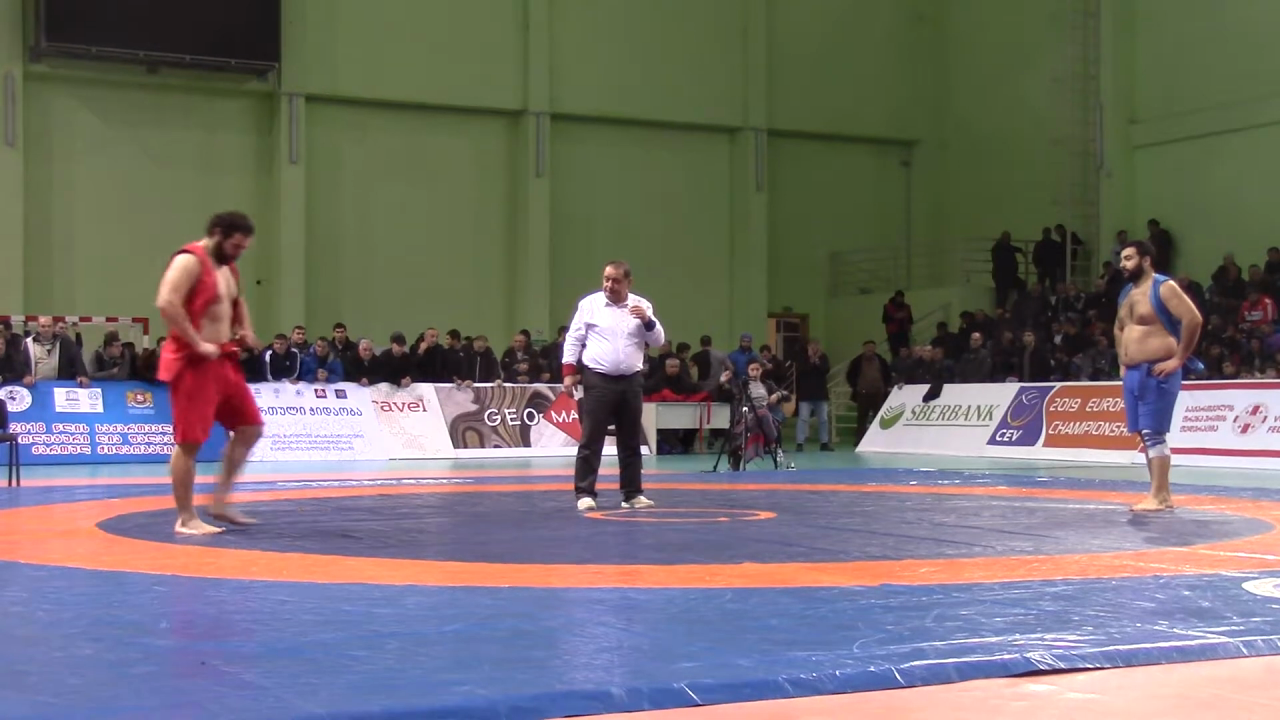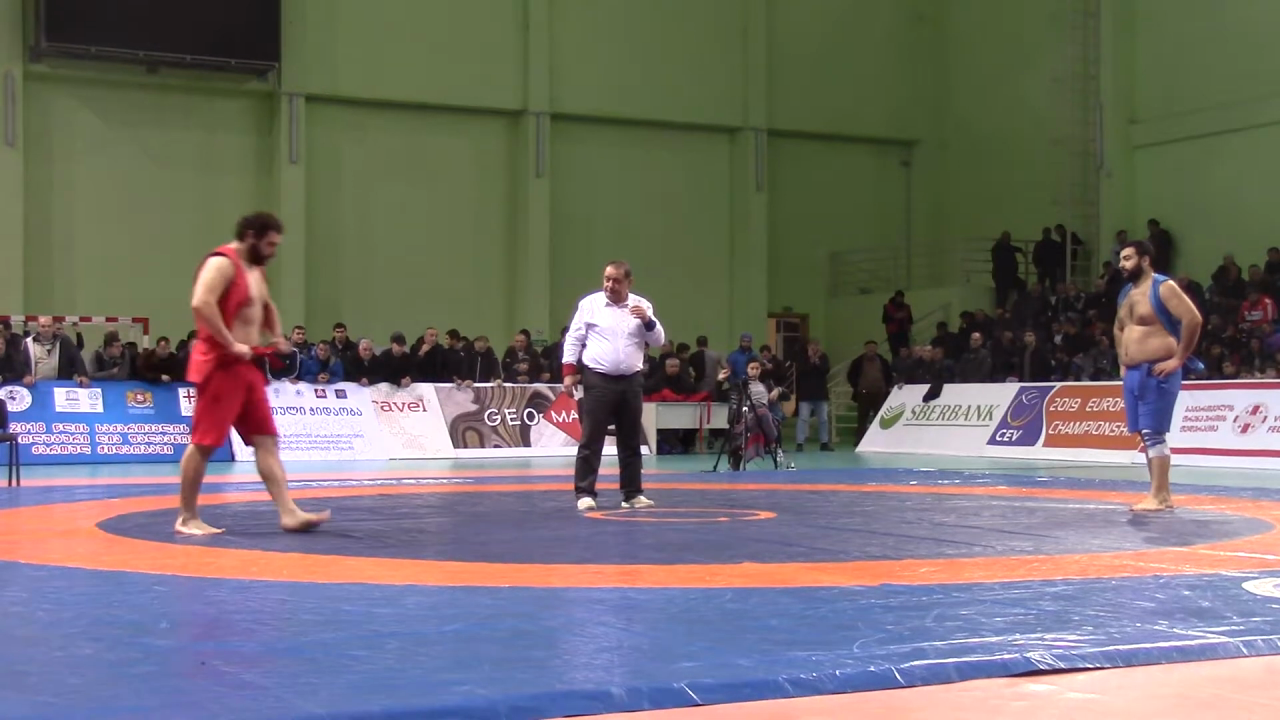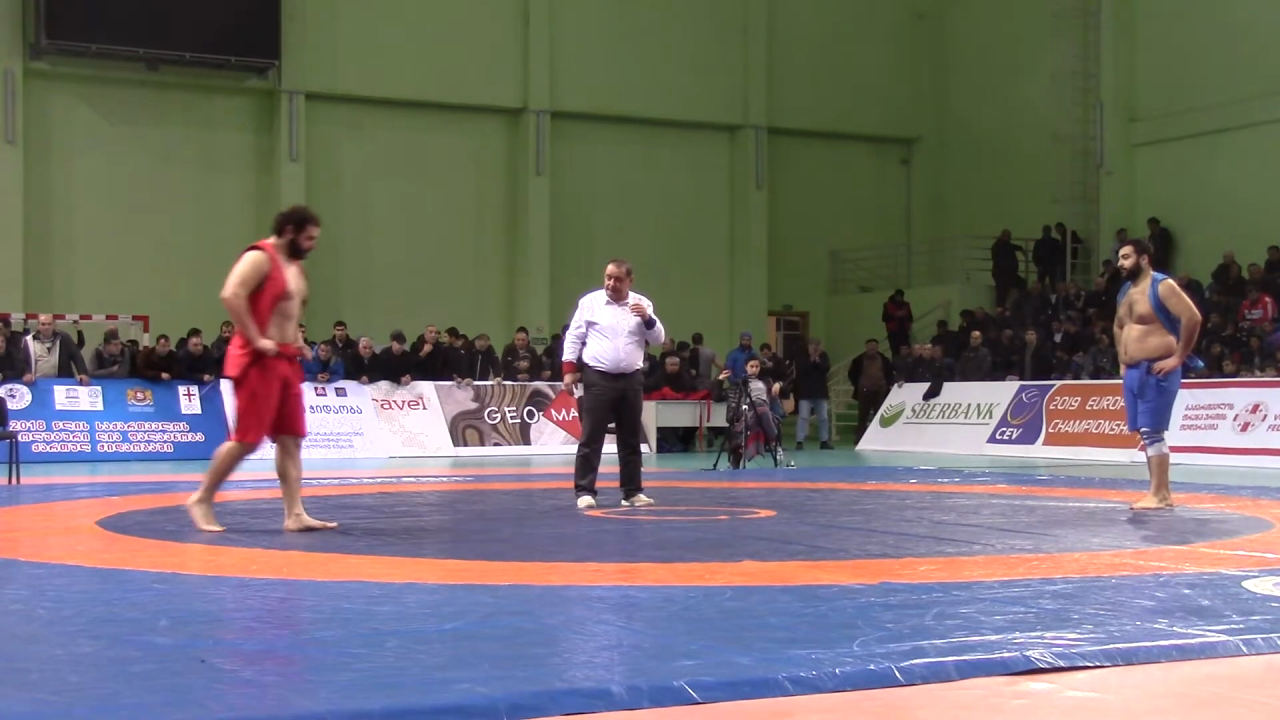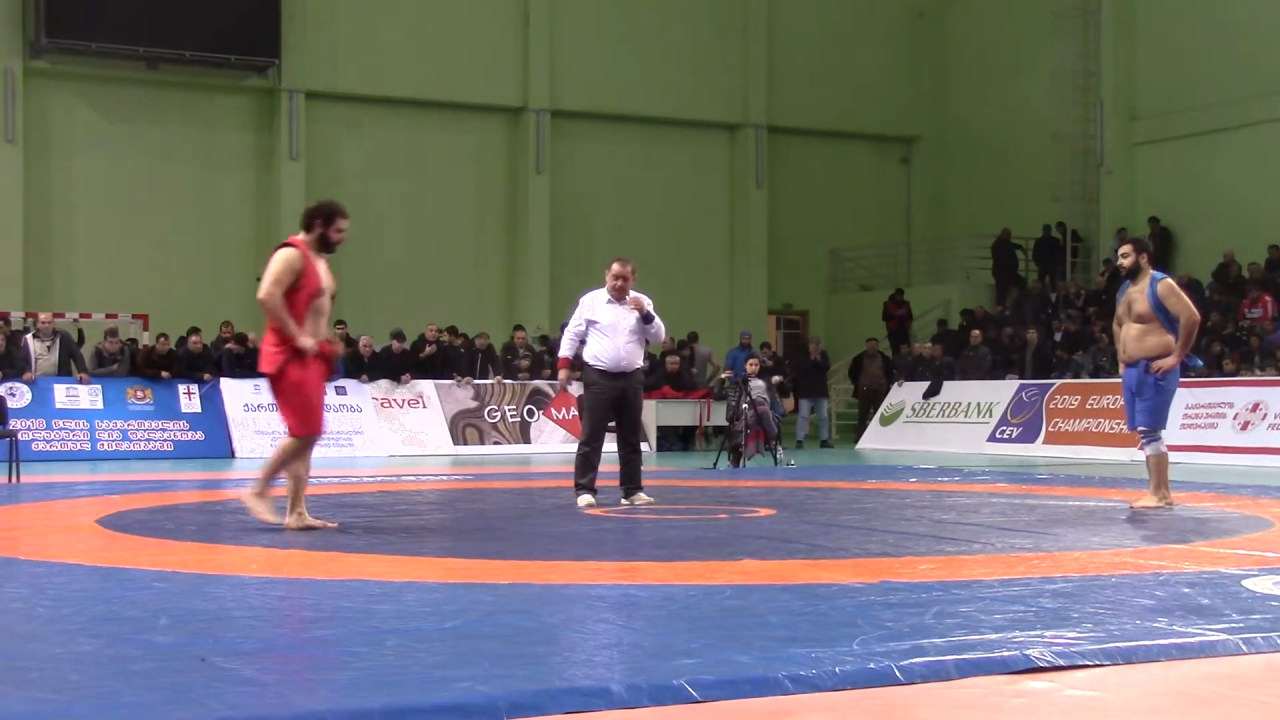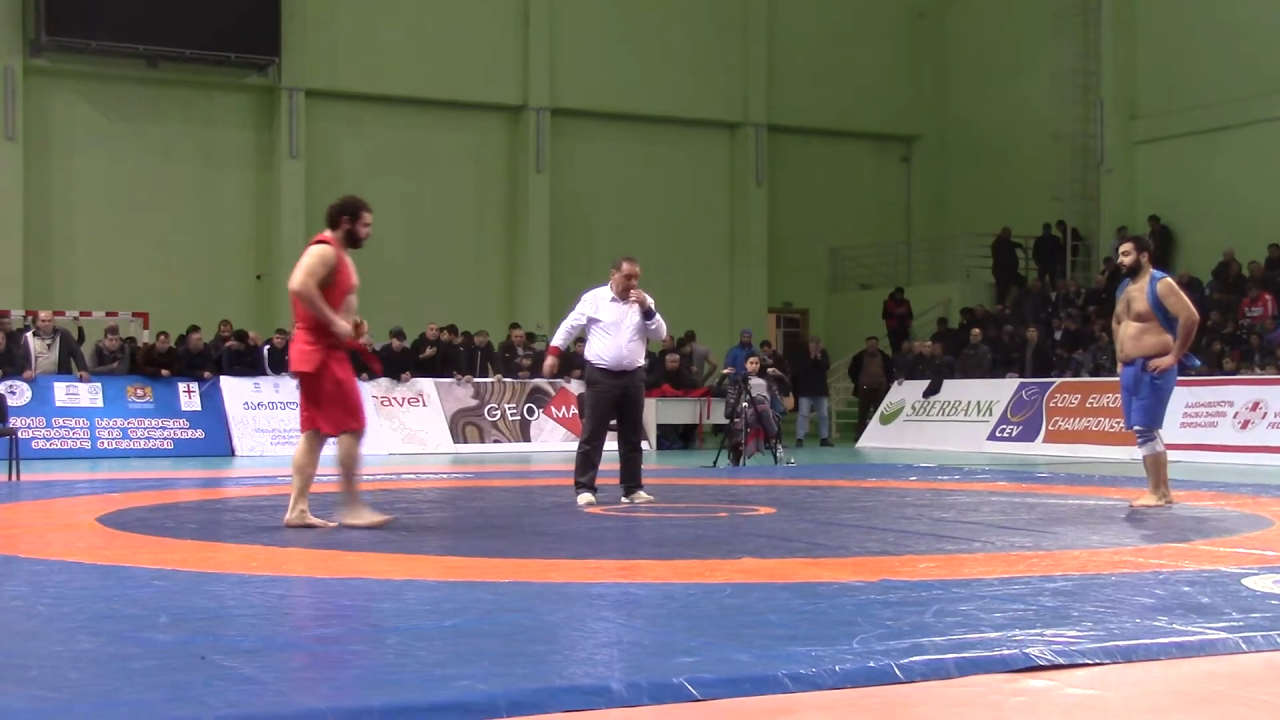
dt=0.2s
person 1, frame 1
left shoulder: (228, 267)
right shoulder: (190, 261)
left elbow: (237, 303)
right elbow: (167, 304)
left wrist: (246, 330)
right wrist: (198, 344)
left hip: (223, 361)
right hip: (191, 362)
left knee: (250, 426)
right knee: (189, 441)
left ankle: (220, 499)
right ankle: (186, 518)
person 1, frame 2
left shoulder: (255, 270)
right shoulder: (222, 263)
left elbow: (266, 307)
right elbow: (201, 303)
left wrist: (278, 336)
right wrist: (230, 344)
left hip: (246, 365)
right hip: (220, 365)
left knee: (266, 440)
right knee: (204, 442)
left ankle: (289, 513)
right ankle: (187, 517)
person 1, frame 3
left shoulder: (294, 265)
right shoulder: (258, 258)
right elbow: (231, 295)
left wrist: (298, 342)
right wrist: (256, 339)
left hip: (284, 361)
right hip: (256, 361)
left knee: (291, 439)
right knee: (247, 439)
left ankle: (295, 514)
right ankle: (201, 500)
person 1, frame 4
left shoulder: (319, 258)
right shoulder: (292, 254)
right elbow: (267, 295)
left wrist: (326, 341)
right wrist: (297, 338)
left hip: (313, 357)
right hip: (290, 357)
left knee: (308, 436)
right knee: (304, 433)
left ankle: (297, 513)
right ankle: (258, 490)
person 1, frame 5
left shoulder: (339, 253)
right shoulder: (324, 250)
right elbow: (298, 287)
left wrist: (349, 323)
right wrist: (335, 323)
left hip: (328, 351)
right hip: (321, 352)
left knee: (314, 433)
right knee: (351, 427)
left ankle: (298, 509)
right ankle: (352, 507)
person 2, frame 1
left shoulder: (1163, 287)
right shoulder: (1126, 293)
left elbow: (1193, 319)
right elbow: (1119, 329)
left wrist: (1179, 359)
right wrist: (1123, 361)
left hip: (1157, 373)
right hip: (1132, 373)
left knee: (1154, 434)
right knee: (1145, 435)
left ankle: (1157, 496)
right ankle: (1164, 494)
person 2, frame 2
left shoulder: (1163, 287)
right shoulder: (1126, 293)
left elbow: (1193, 319)
right elbow: (1119, 329)
left wrist: (1179, 359)
right wrist: (1123, 361)
left hip: (1157, 373)
right hip: (1132, 373)
left knee: (1153, 433)
right knee: (1145, 435)
left ankle: (1157, 496)
right ankle: (1164, 494)
person 2, frame 3
left shoulder: (1162, 286)
right shoulder: (1125, 291)
left elbow: (1192, 318)
right elbow: (1118, 327)
left wrist: (1178, 357)
right wrist: (1123, 360)
left hip: (1157, 371)
right hip: (1132, 372)
left knee: (1151, 432)
right knee: (1145, 433)
left ankle: (1156, 494)
right ankle: (1164, 493)
person 2, frame 4
left shoulder: (1161, 285)
right shoulder: (1124, 290)
left elbow: (1191, 317)
right elbow: (1118, 325)
left wrist: (1177, 356)
right wrist: (1122, 359)
left hip: (1156, 370)
right hip: (1131, 370)
left knee: (1149, 431)
right knee: (1145, 432)
left ankle: (1156, 493)
right ankle: (1164, 492)
person 2, frame 5
left shoulder: (1161, 284)
right shoulder: (1124, 287)
left elbow: (1190, 317)
left wrist: (1174, 355)
right wrist: (1120, 358)
left hip: (1153, 369)
right hip: (1129, 369)
left knee: (1144, 430)
right knee: (1147, 432)
left ankle: (1155, 492)
right ankle: (1163, 490)
person 3, frame 1
left shoulder: (641, 305)
right shoulder: (589, 304)
left elbow: (658, 341)
right elbow: (573, 339)
left wrist: (647, 321)
right wrist: (569, 371)
left hip: (631, 381)
right hip: (597, 381)
left knee: (631, 441)
right knee: (591, 440)
left ankle: (632, 493)
right ankle: (584, 493)
person 3, frame 2
left shoulder: (641, 305)
right shoulder: (589, 304)
left elbow: (658, 341)
right elbow: (573, 339)
left wrist: (647, 321)
right wrist: (569, 371)
left hip: (631, 381)
right hip: (598, 381)
left knee: (631, 441)
right knee: (591, 440)
left ankle: (632, 493)
right ankle: (585, 493)
person 3, frame 3
left shoulder: (642, 303)
right shoulder: (590, 302)
left elbow: (658, 339)
right elbow: (573, 337)
left wrist: (647, 319)
right wrist: (569, 369)
left hip: (631, 380)
right hip: (598, 379)
left knee: (631, 439)
right knee: (591, 438)
left ankle: (632, 491)
right ankle: (584, 491)
person 3, frame 4
left shoulder: (642, 302)
right shoulder: (591, 300)
left elbow: (658, 337)
right elbow: (572, 334)
left wrist: (645, 314)
right wrist: (564, 365)
left hip: (631, 378)
right hip: (598, 378)
left knee: (631, 438)
right knee: (591, 437)
left ankle: (632, 490)
right ankle: (585, 490)
person 3, frame 5
left shoulder: (644, 300)
right shoulder: (593, 298)
left elbow: (659, 334)
right elbow: (569, 326)
left wrist: (647, 309)
right wrist: (553, 353)
left hip: (633, 377)
right hip: (600, 376)
left knee: (632, 436)
right knee: (592, 435)
left ankle: (632, 488)
right ankle: (585, 488)
